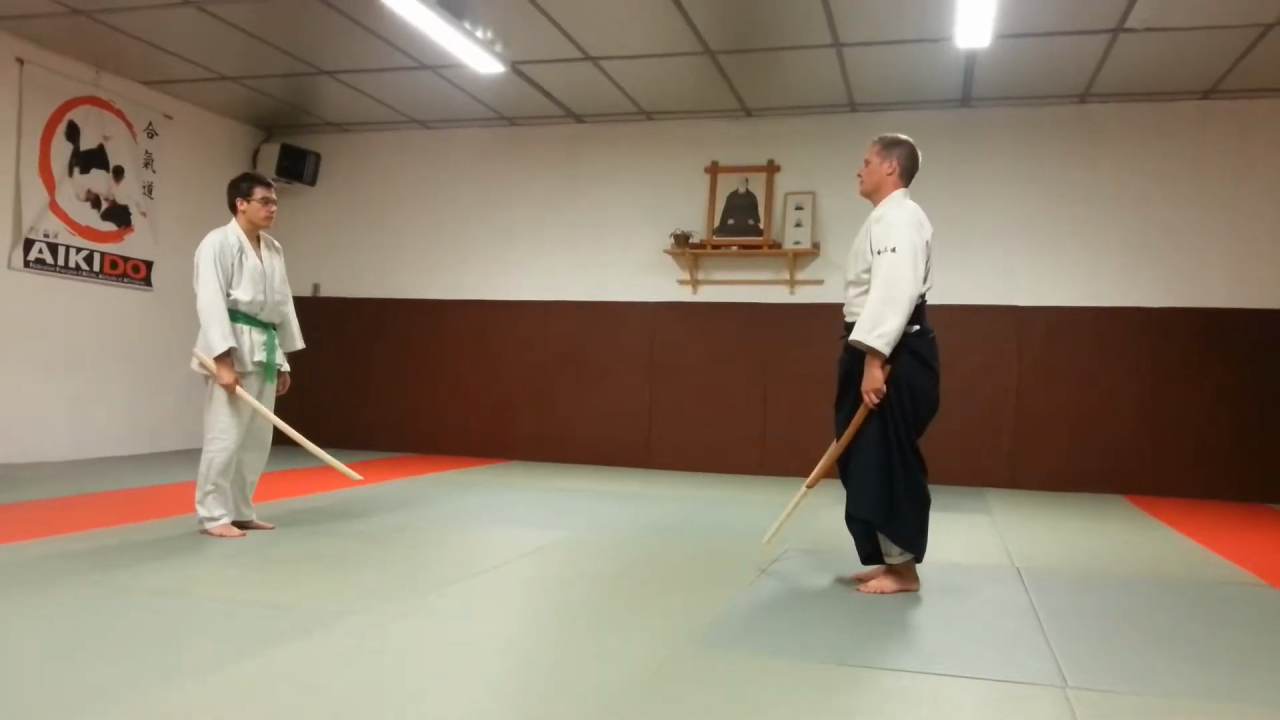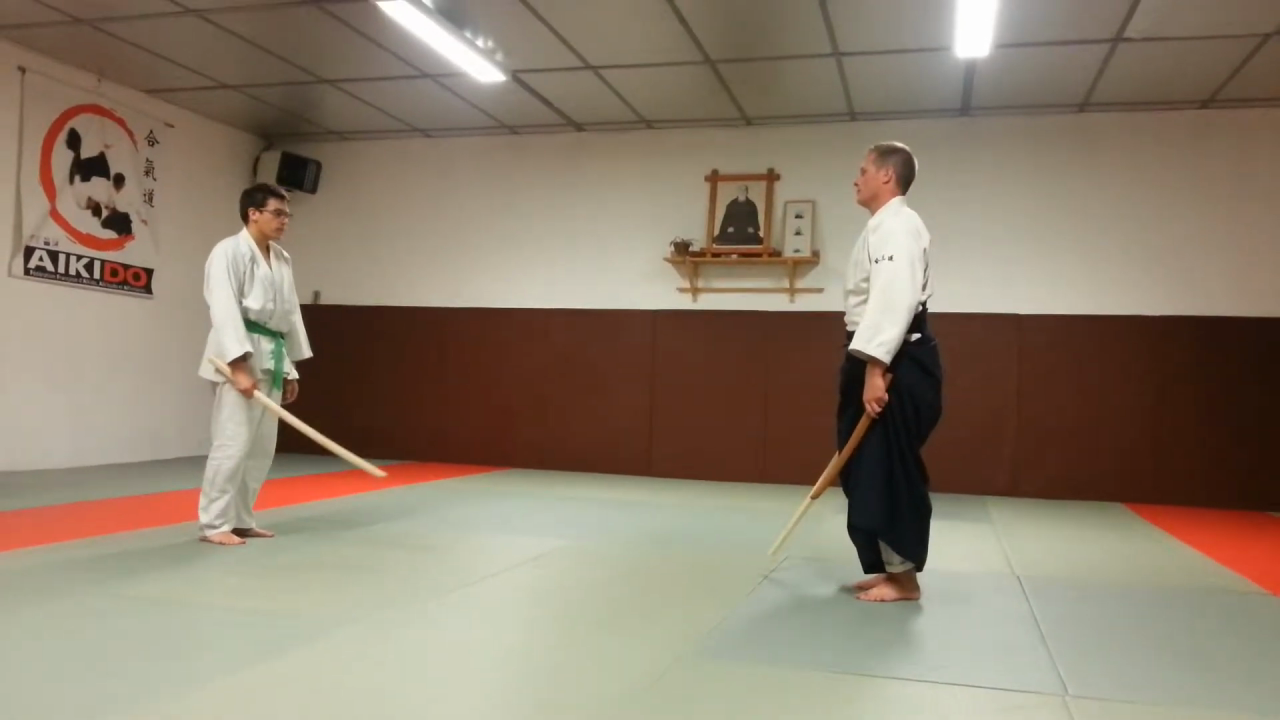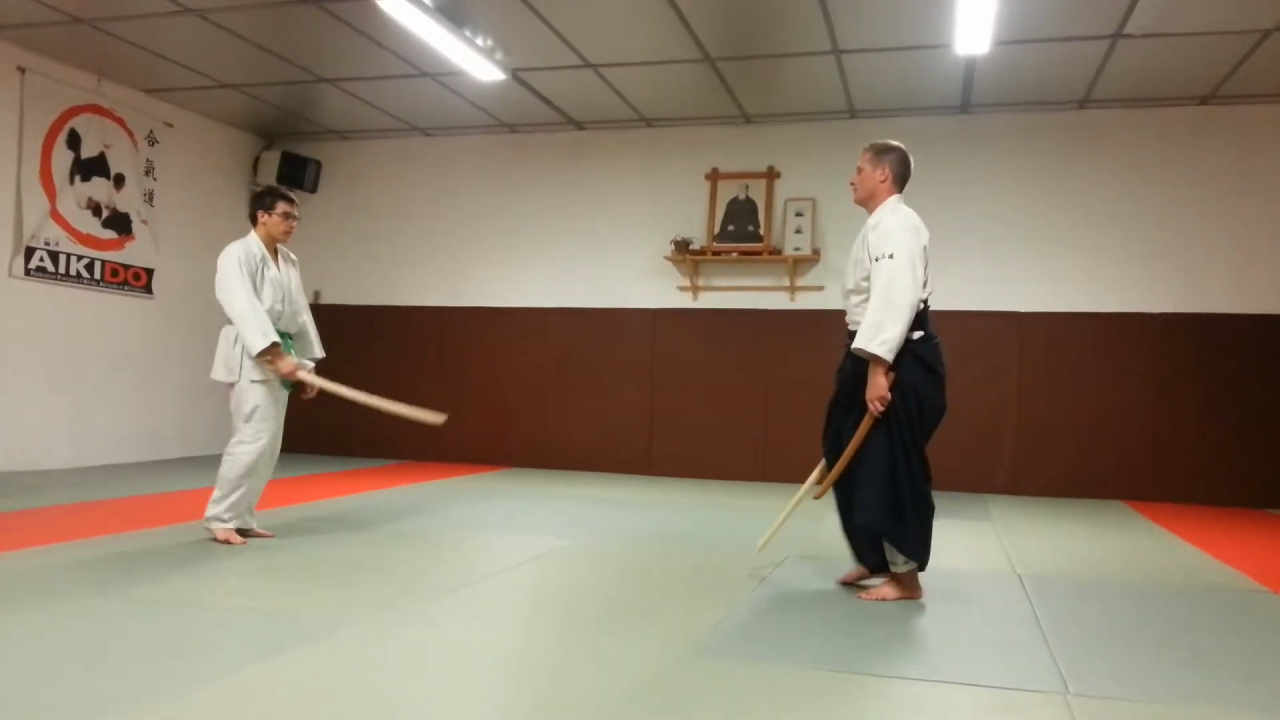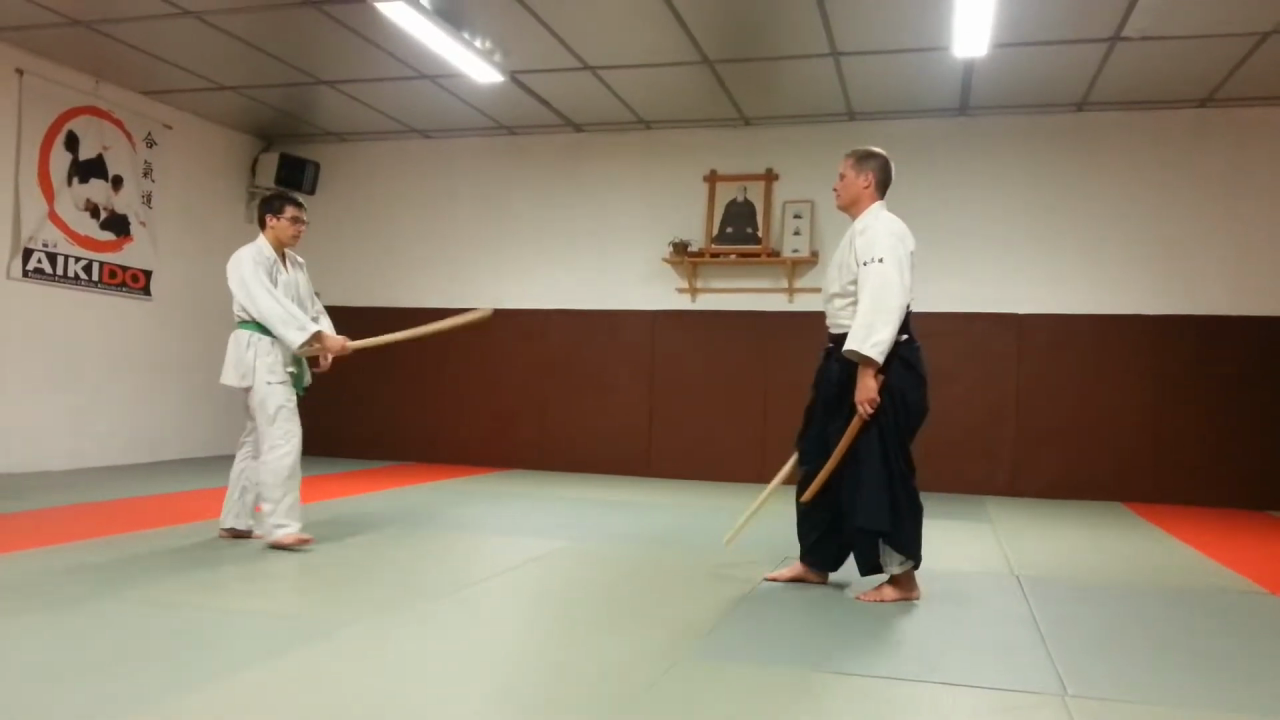
dt=0.3s
person 1, frame 1
left shoulder: (899, 217)
right shoulder: (885, 218)
left elbow: (896, 293)
left wrist: (875, 361)
left hip: (893, 356)
right hip: (879, 351)
left knee: (890, 460)
right knee: (869, 459)
left ankle: (903, 569)
right ankle: (891, 559)
person 1, frame 2
left shoulder: (896, 225)
right shoulder: (883, 226)
left elbow: (894, 302)
left wrist: (876, 370)
left hip: (894, 364)
right hip: (879, 359)
left knee: (890, 469)
right knee: (870, 468)
left ankle: (903, 576)
right ankle: (890, 568)
person 1, frame 3
left shoulder: (896, 223)
right shoulder: (881, 224)
left elbow: (897, 299)
left wrist: (878, 369)
left hip: (897, 361)
right hip: (876, 356)
left knee: (893, 467)
right knee: (854, 459)
left ankle: (905, 576)
right ankle: (875, 559)
person 1, frame 4
left shoulder: (882, 230)
right shoulder: (861, 232)
left elbow: (883, 305)
left wrist: (868, 371)
left hip: (879, 365)
right hip: (849, 362)
left knee: (880, 470)
right knee: (822, 460)
left ankle: (901, 577)
right ankle: (815, 562)
person 2, frame 1
left shoulder: (273, 250)
right shoulder: (218, 243)
right elbow: (211, 304)
left wrist: (282, 361)
right wrist: (224, 361)
left hip: (264, 350)
right hip: (233, 349)
left knee: (257, 437)
right knee: (225, 434)
left ankle: (239, 511)
right ankle: (214, 515)
person 2, frame 2
left shoulder: (281, 259)
right shoulder: (229, 252)
right elbow: (225, 312)
left wrist: (290, 369)
right wrist: (239, 366)
left hip: (271, 356)
right hip: (241, 356)
left knee: (261, 445)
right knee: (233, 441)
left ankle: (240, 518)
right ankle: (215, 522)
person 2, frame 3
left shoulder: (289, 261)
right shoulder: (237, 254)
left elbow: (299, 314)
right elbow: (245, 310)
left wrist: (306, 361)
right wrist: (277, 354)
left hip: (277, 357)
right hip: (249, 355)
left knee: (267, 442)
right knee: (256, 437)
left ankle: (239, 519)
right ankle: (221, 516)
person 2, frame 4
left shoulder: (296, 264)
right shoulder: (247, 259)
left elbow: (312, 307)
right elbow: (272, 308)
left wrist: (326, 343)
right wrist: (320, 338)
left hip: (284, 358)
right hip: (260, 356)
left knee: (257, 442)
right knee: (284, 436)
left ankle: (235, 521)
right ankle: (281, 525)
